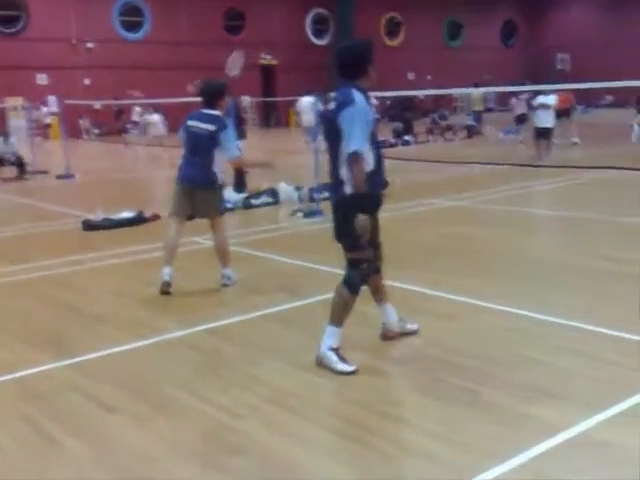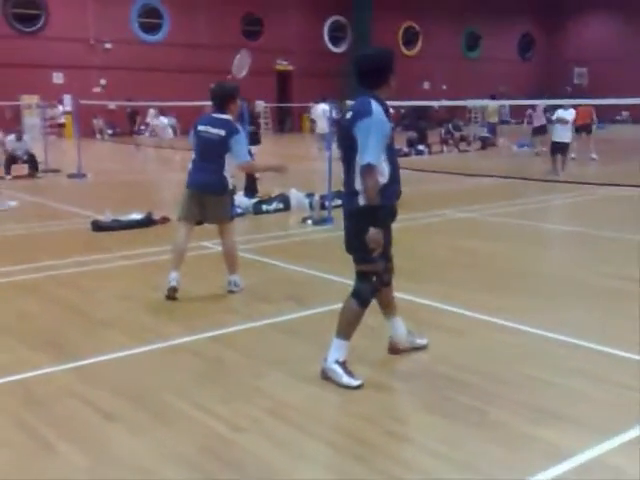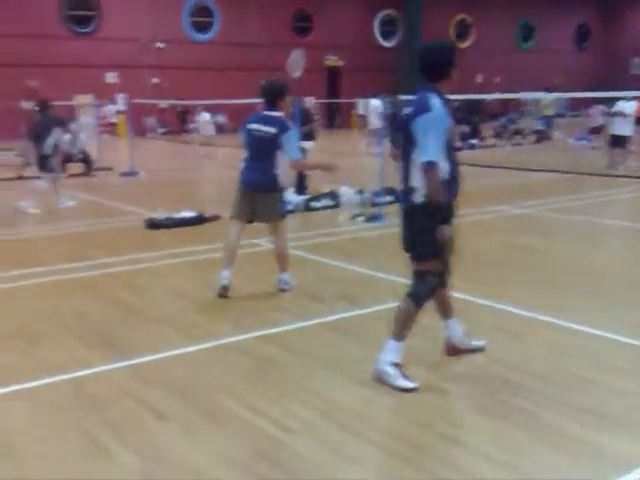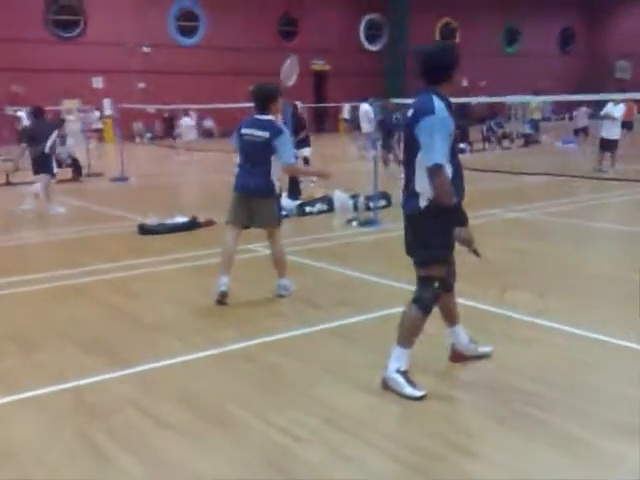
dt=0.2s
person 1, frame 1
left shoulder: (342, 99)
right shoulder: (355, 103)
right elbow: (354, 159)
right wrist: (362, 208)
left hip: (355, 195)
right hip: (356, 198)
left knee: (372, 258)
right knee: (358, 270)
left ankle: (390, 322)
right ankle: (328, 348)
person 1, frame 2
left shoulder: (361, 108)
right shoulder: (373, 114)
right elbow: (368, 172)
right wrist: (373, 222)
left hip: (371, 207)
right hip: (369, 210)
left knee: (383, 271)
right knee: (367, 283)
left ankle: (399, 337)
right ankle: (334, 361)
person 1, frame 3
left shoulder: (422, 104)
right shoulder: (434, 109)
right elbow: (430, 168)
right wrist: (442, 218)
left hip: (426, 203)
right hip: (428, 206)
left knee: (439, 272)
right knee: (425, 283)
left ankle: (455, 337)
right ankle: (388, 362)
person 1, frame 4
left shoulder: (423, 106)
right shoulder: (436, 112)
right elbow: (437, 172)
right wrist: (459, 219)
left hip: (427, 207)
right hip: (431, 211)
left knee: (445, 277)
right knee: (428, 290)
left ankle: (460, 344)
right ankle: (395, 369)
person 2, frame 1
left shoulder: (189, 118)
right shoulder: (222, 125)
right elbow: (235, 161)
right wrist: (259, 164)
left hip: (185, 178)
right hip: (208, 181)
left knee: (175, 224)
right knee: (218, 225)
left ankle: (166, 273)
right ankle: (226, 273)
person 2, frame 2
left shoulder: (200, 122)
right shoulder: (233, 130)
right elbow: (245, 166)
right wrist: (271, 168)
left hip: (195, 183)
right hip: (218, 186)
left knee: (184, 229)
right knee: (226, 231)
left ankle: (173, 279)
right ankle: (233, 279)
person 2, frame 3
left shoulder: (250, 120)
right shoulder: (284, 127)
right elbow: (296, 164)
right wrist: (322, 166)
left hip: (247, 181)
right hip: (269, 185)
left knee: (236, 227)
right knee: (278, 229)
left ankle: (225, 277)
right ankle: (284, 277)
person 2, frame 4
left shoulder: (243, 125)
right shoulder: (278, 131)
right elbow: (289, 168)
right wrist: (315, 173)
left hip: (242, 186)
right hip: (265, 189)
left knee: (232, 232)
right knee: (274, 235)
left ankle: (223, 283)
right ankle: (283, 282)
